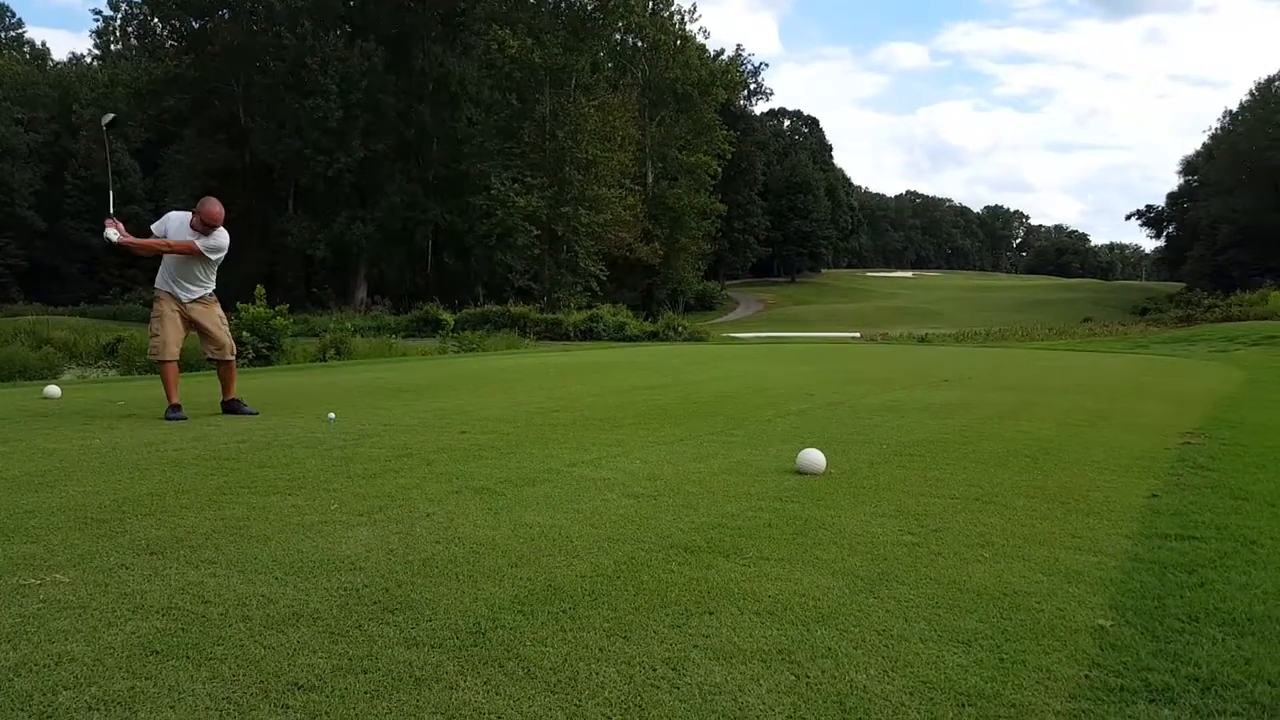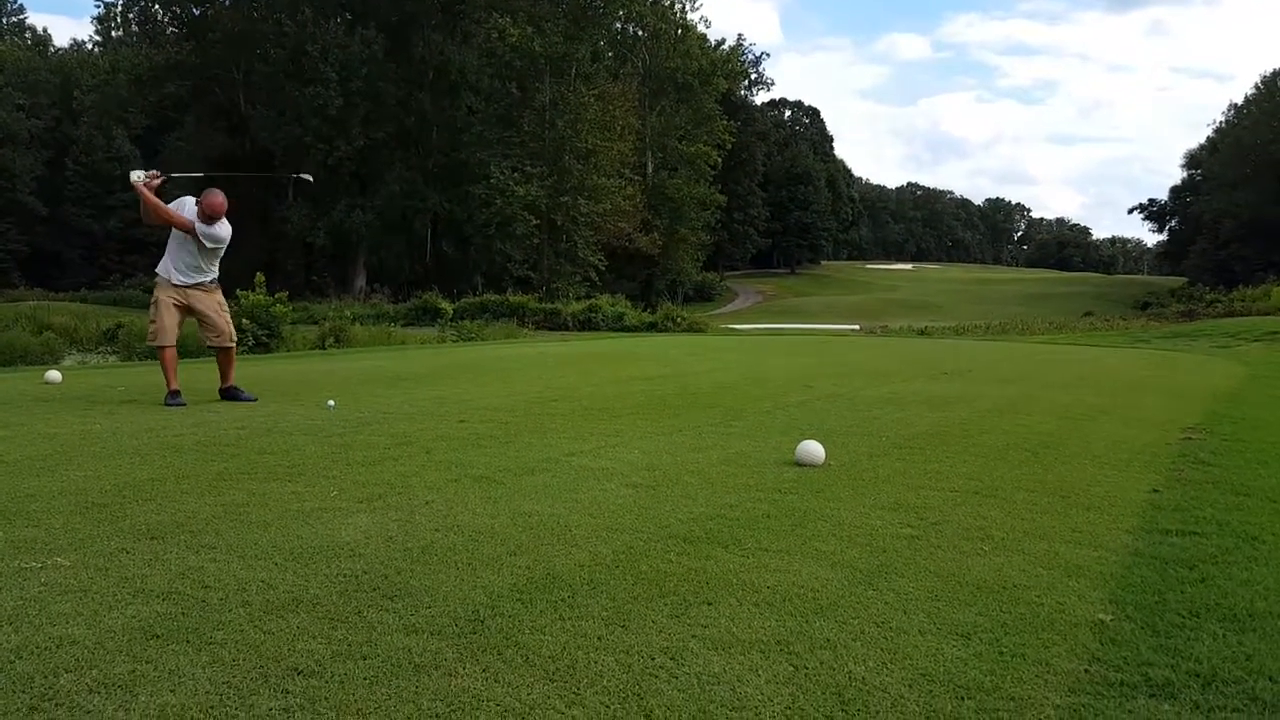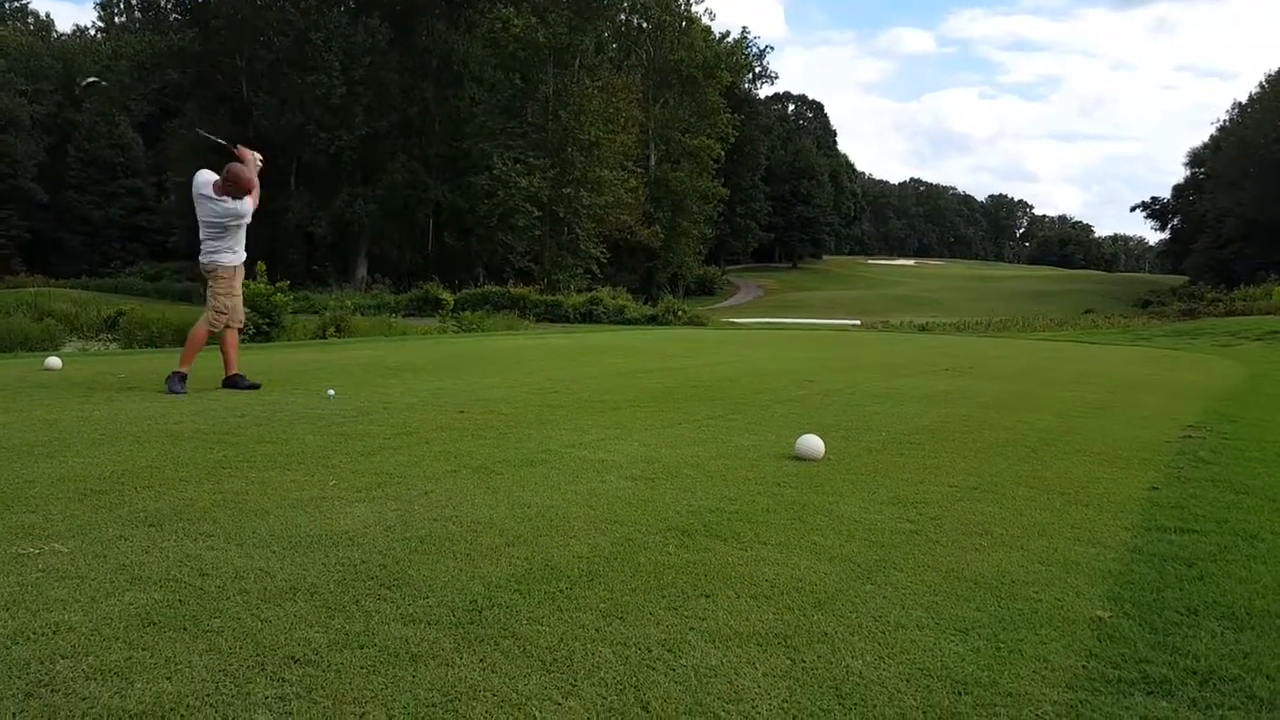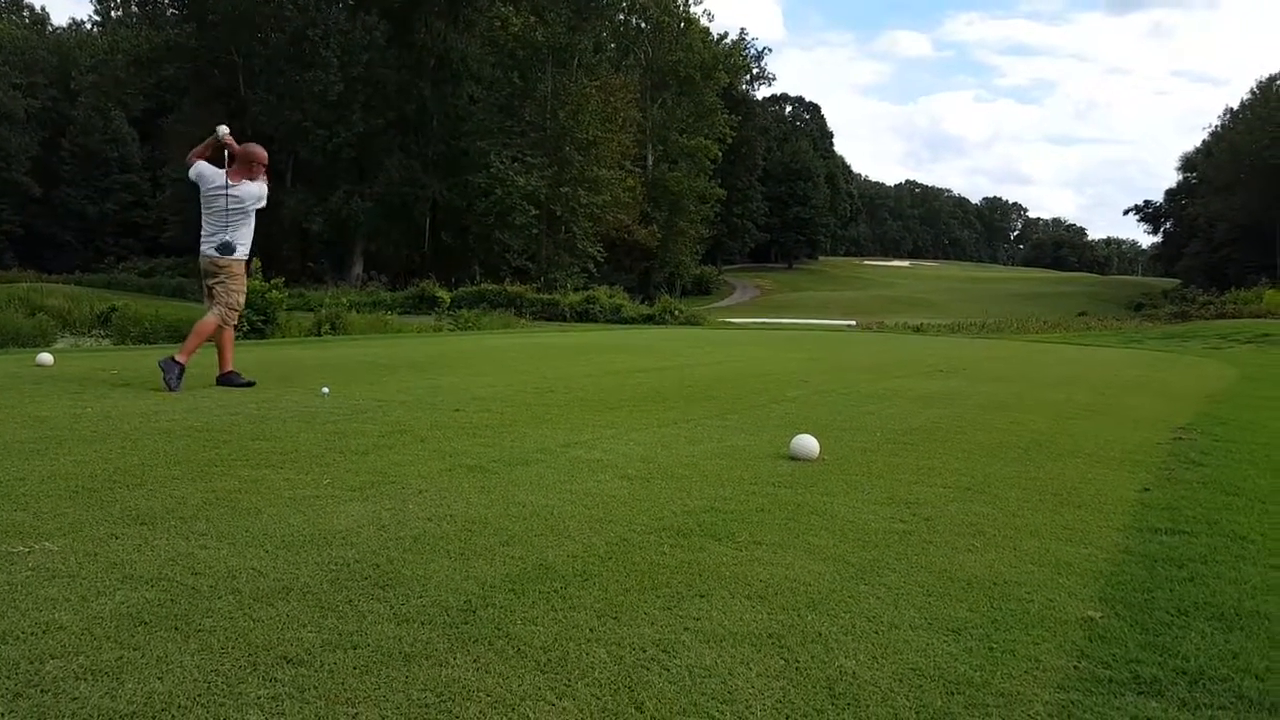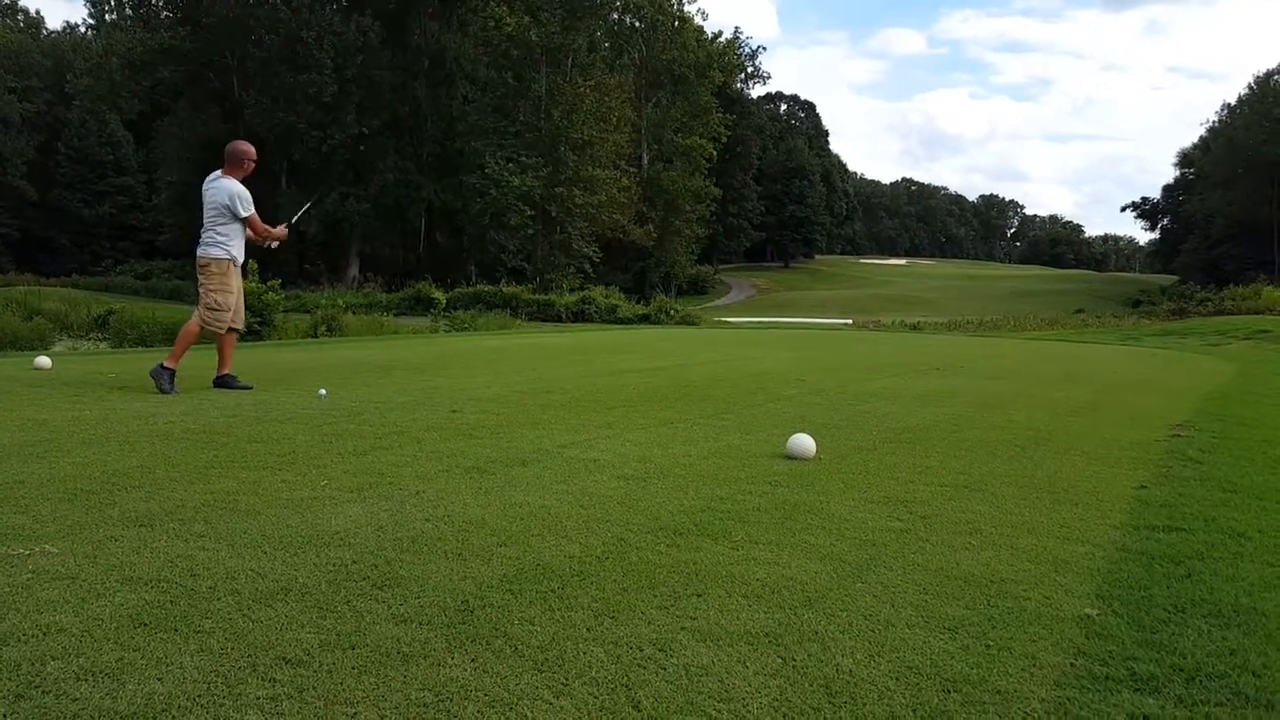
dt=0.5s
person 1, frame 1
left shoulder: (220, 238)
right shoulder: (173, 219)
left elbow: (169, 247)
right elbow: (148, 248)
left wrist: (129, 241)
right wrist: (125, 236)
left hip: (202, 298)
right hip: (168, 294)
left knee: (224, 346)
right knee: (165, 348)
left ankle: (230, 400)
right ankle: (174, 404)
person 1, frame 2
left shoulder: (220, 232)
right shoulder: (185, 203)
left elbow: (168, 217)
right elbow: (153, 218)
left wrist: (142, 189)
right wrist: (149, 189)
left hip: (204, 286)
right hip: (169, 283)
left knee: (224, 336)
right knee: (163, 335)
left ankle: (228, 385)
right ankle: (173, 389)
person 1, frame 3
left shoulder: (203, 178)
right shoulder: (239, 210)
right elbow: (254, 197)
left wrist: (247, 164)
right wrist: (250, 163)
left hip: (225, 262)
right hip: (226, 266)
left knee: (231, 320)
right knee: (214, 320)
left ankle: (232, 374)
right ankle: (179, 373)
person 1, frame 4
left shoulder: (207, 174)
right shoulder: (254, 191)
left elbow: (192, 158)
right elbow: (264, 179)
left wrist: (216, 139)
right wrist: (237, 150)
left hip: (209, 255)
right hip: (230, 261)
left knee: (227, 315)
right knee: (220, 314)
left ankle: (226, 371)
right ankle: (177, 361)
person 1, frame 5
left shoulder: (213, 179)
right shoulder: (237, 191)
right elbow: (258, 229)
left wrist: (259, 237)
right wrist: (276, 234)
left hip: (223, 260)
right hip: (219, 261)
left knee: (232, 319)
right knee: (206, 316)
left ankle: (224, 374)
right ankle: (167, 367)
